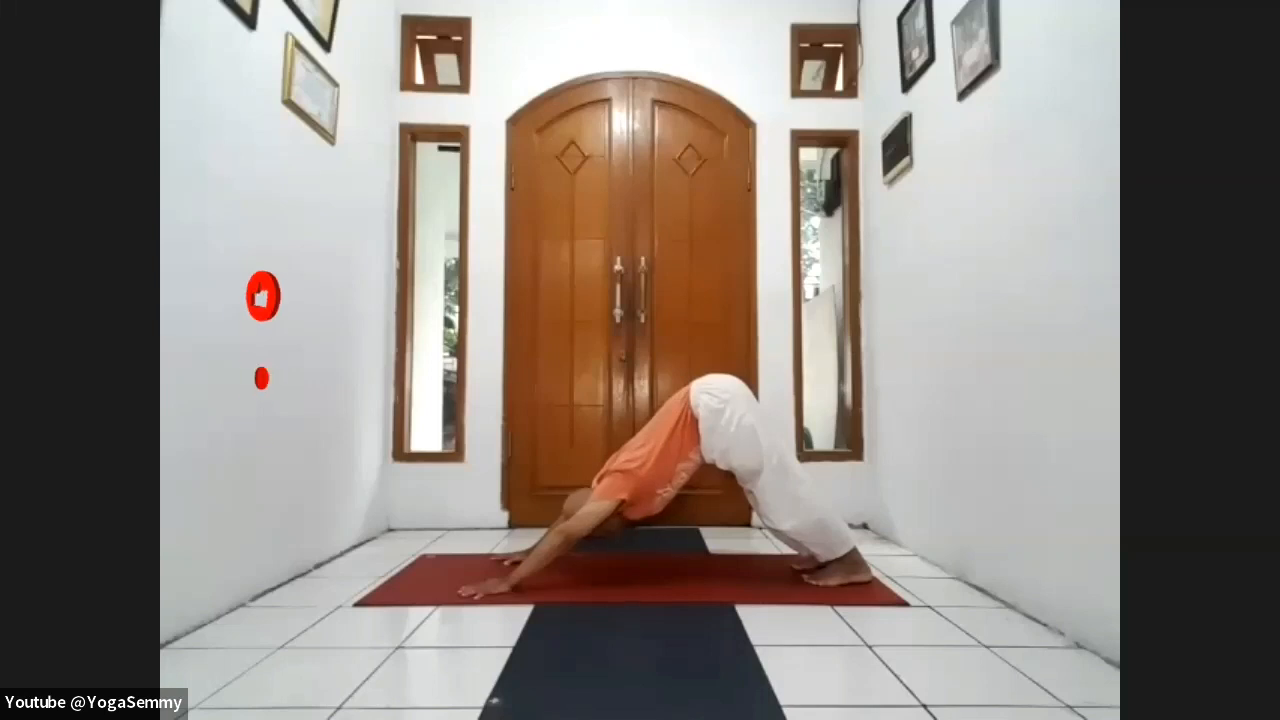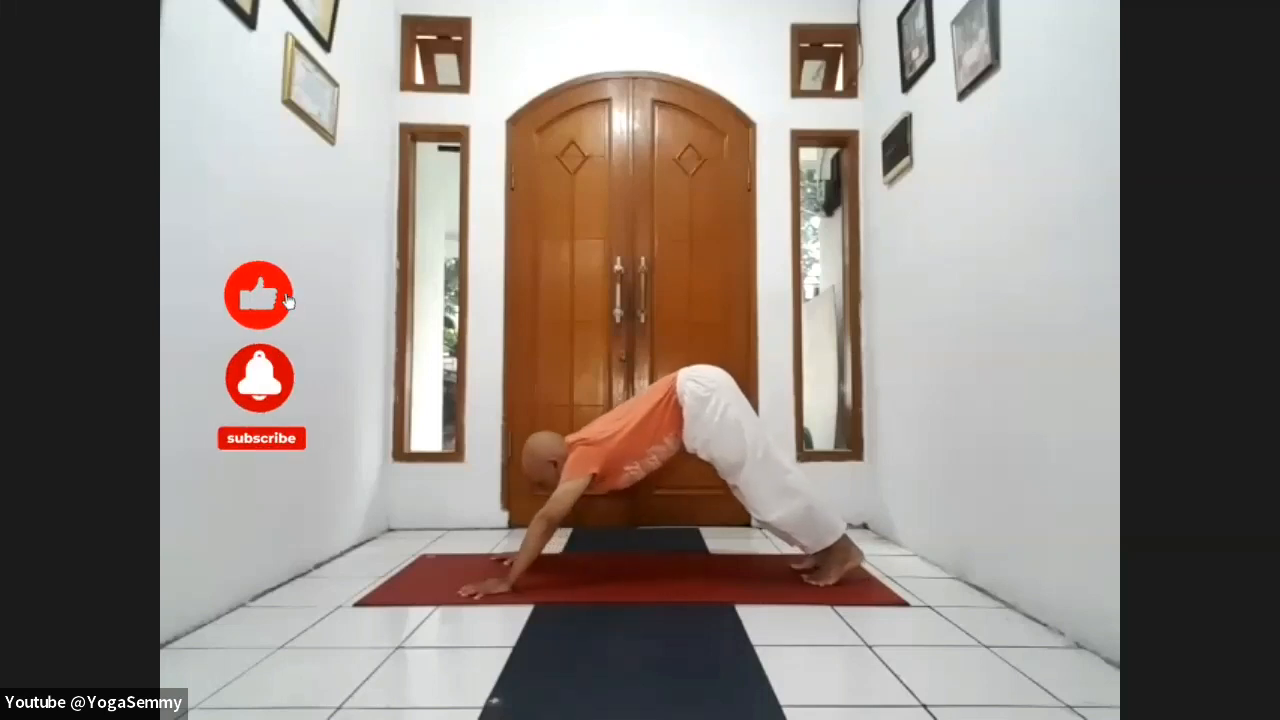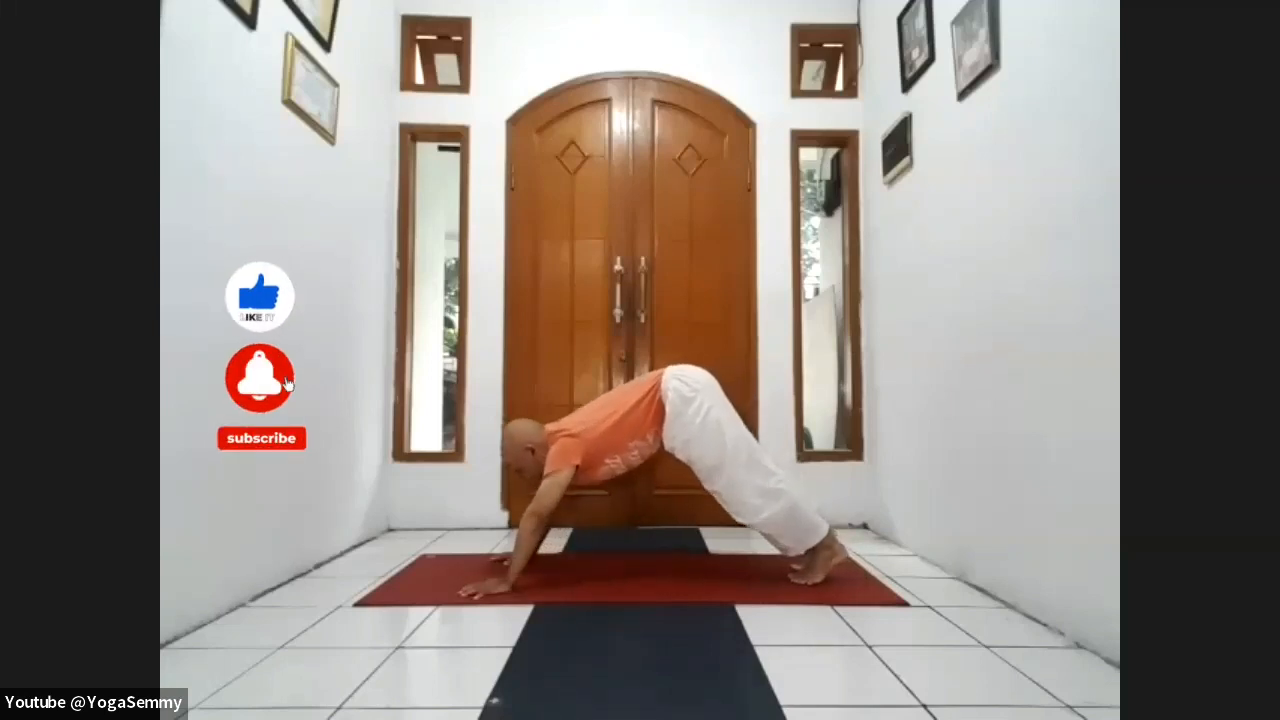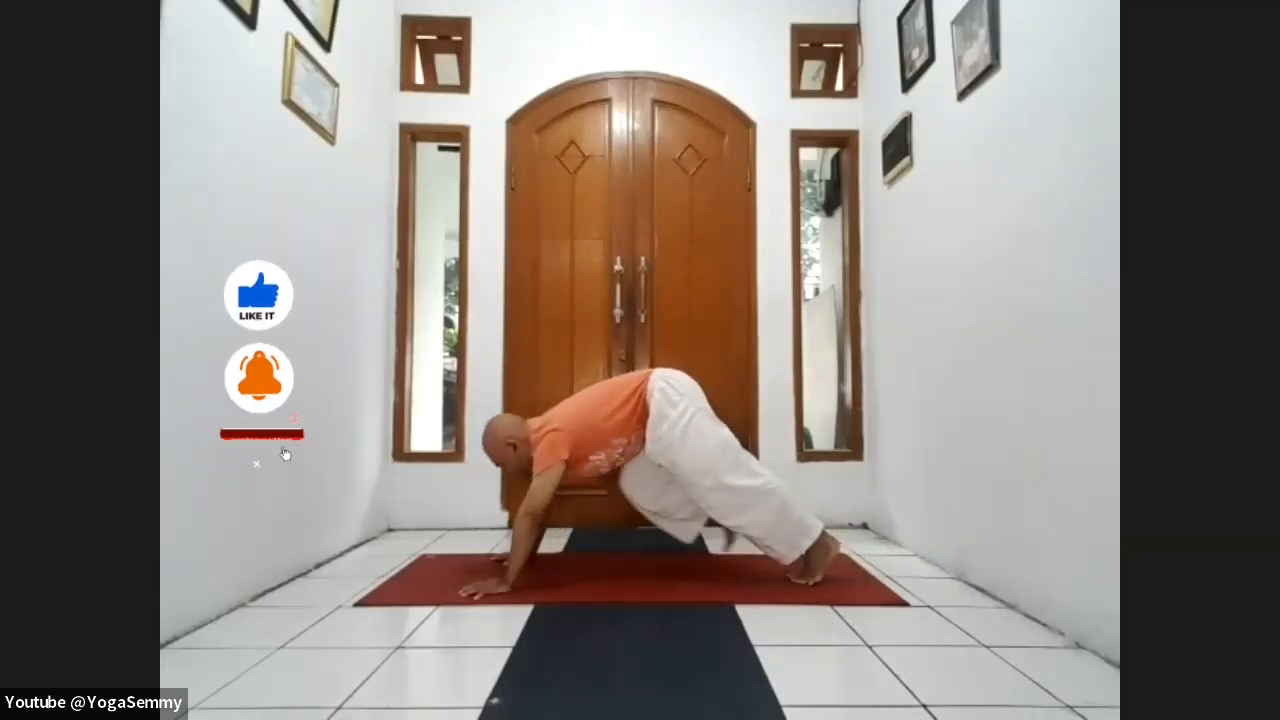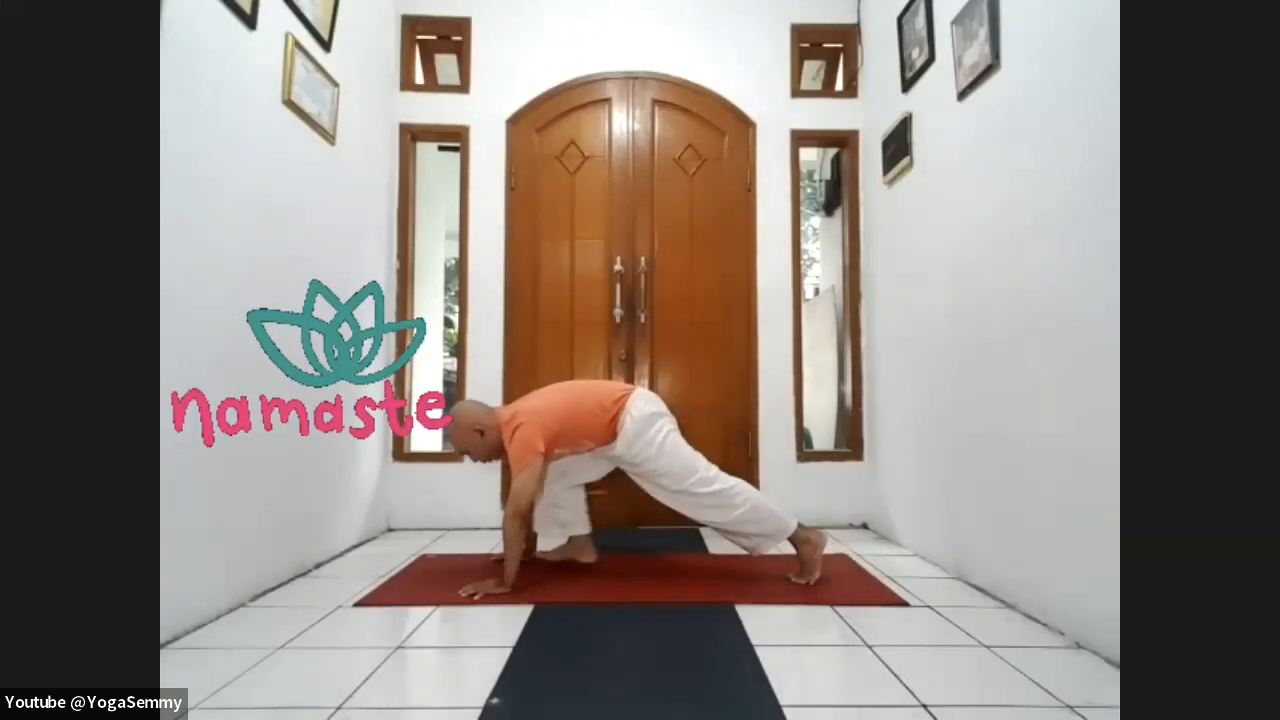
dt=1s
person 1, frame 1
left shoulder: (617, 487)
right shoulder: (612, 485)
left elbow: (567, 532)
right elbow: (567, 523)
left wrist: (510, 580)
right wrist: (533, 552)
left hip: (714, 406)
right hip: (713, 400)
left knee: (775, 485)
right knee: (770, 483)
left ankle: (848, 561)
right ankle: (827, 551)
person 1, frame 2
left shoulder: (582, 456)
right shoulder: (578, 451)
left elbow: (548, 517)
right elbow: (551, 517)
left wrist: (507, 580)
right wrist: (526, 555)
left hip: (699, 396)
right hip: (697, 394)
left knee: (762, 478)
right knee: (758, 475)
left ankle: (839, 549)
right ankle: (824, 547)
person 1, frame 3
left shoulder: (564, 447)
right shoulder: (559, 439)
left elbow: (536, 514)
right elbow: (543, 514)
left wrist: (506, 579)
right wrist: (523, 555)
left hip: (682, 396)
right hip: (678, 393)
left knee: (743, 481)
right knee: (741, 478)
left ankle: (823, 544)
right ankle: (812, 543)
person 1, frame 4
left shoulder: (549, 440)
right shoulder: (544, 435)
left elbow: (529, 513)
right elbow: (537, 512)
left wrist: (505, 579)
right wrist: (524, 555)
left hip: (665, 400)
right hip: (660, 400)
left knee: (725, 479)
right knee: (639, 485)
left ankle: (815, 543)
person 1, frame 5
left shoulder: (520, 430)
right shoulder: (514, 419)
left elbow: (517, 511)
right elbow: (528, 496)
left wrist: (505, 581)
right wrist: (518, 551)
left hip: (634, 421)
right hip: (618, 421)
left knee: (701, 486)
right knee: (557, 472)
left ankle: (803, 538)
right ankle: (581, 544)
